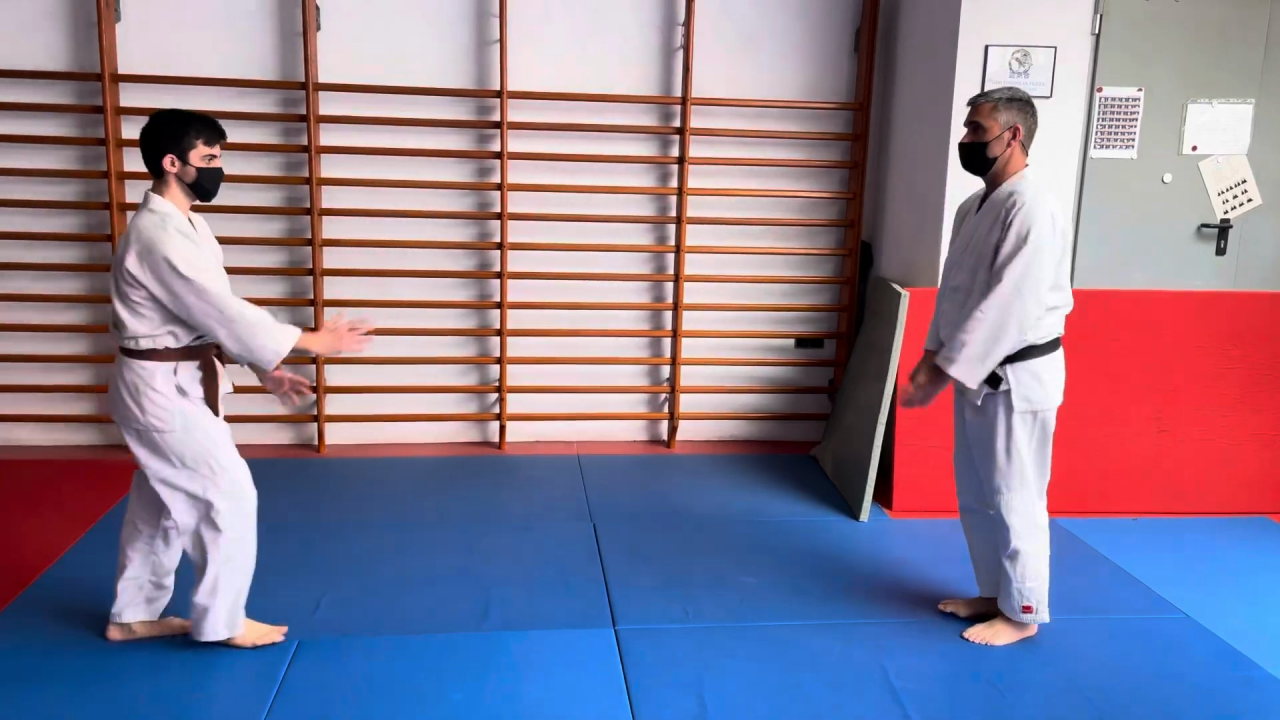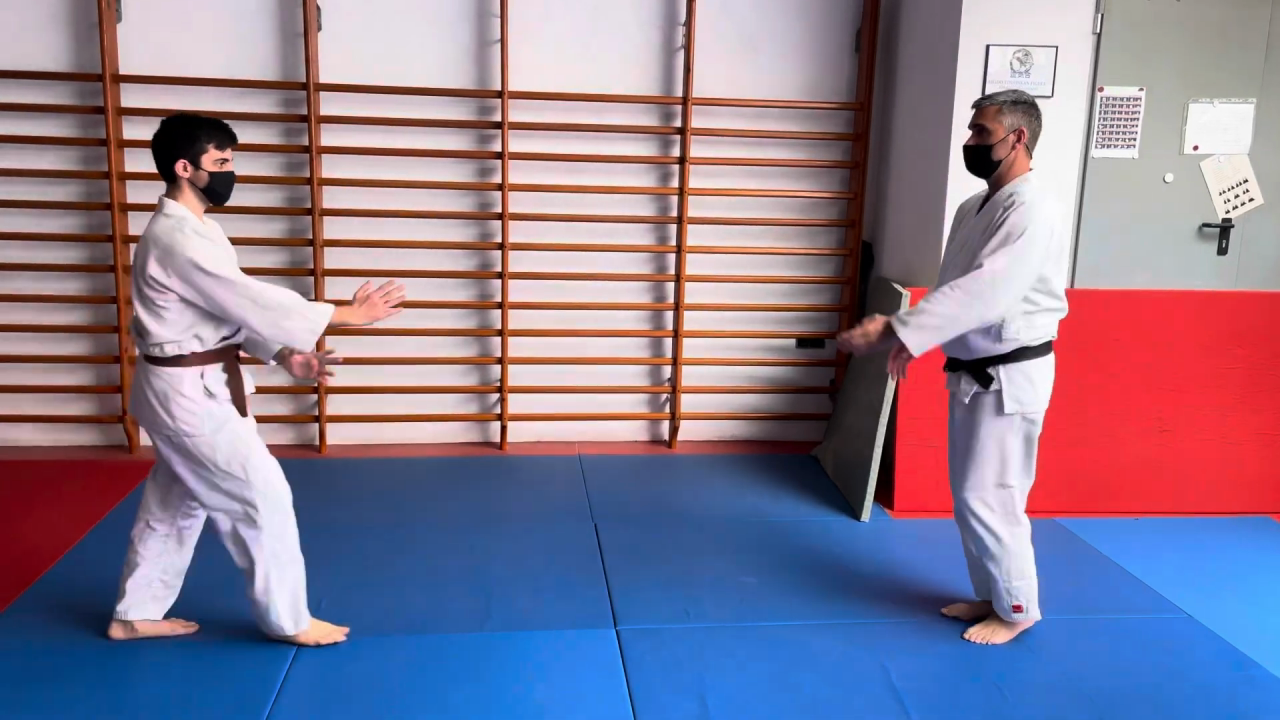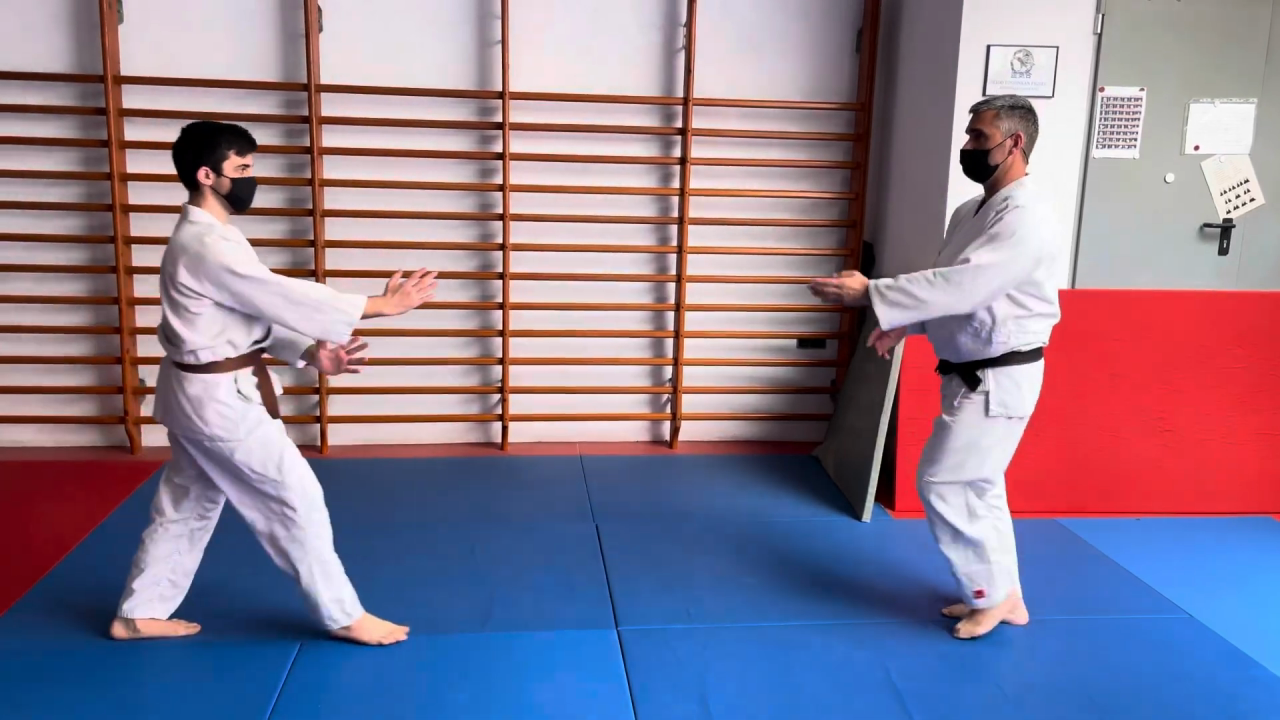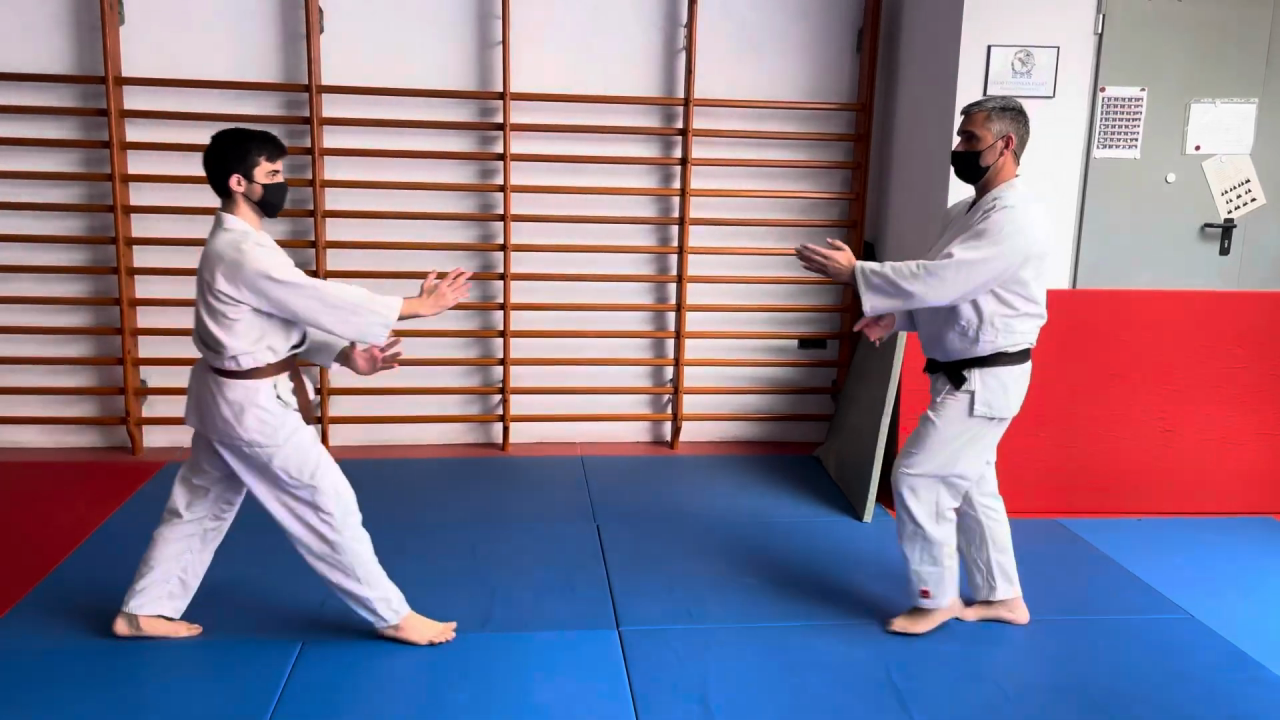
dt=0.1s
person 1, frame 1
left shoulder: (1033, 210)
right shoulder: (974, 209)
left elbow: (1010, 302)
left wrist: (947, 367)
right wrist: (937, 353)
left hip: (1018, 379)
right hip: (979, 377)
left knee: (1012, 498)
right knee: (976, 493)
left ankle: (1023, 611)
right ankle: (996, 595)
person 1, frame 2
left shoulder: (1033, 213)
right shoulder: (975, 208)
left elbow: (982, 292)
left wrist: (898, 331)
right wrist: (903, 332)
left hip: (1009, 379)
right hip: (973, 374)
left knee: (985, 496)
right knee: (971, 492)
left ankle: (1016, 608)
right ankle: (993, 596)
person 1, frame 3
left shoulder: (1025, 219)
right shoulder: (970, 212)
left elbow: (961, 285)
right elbow: (952, 286)
left wrist: (871, 293)
right wrist: (905, 324)
left hip: (1000, 381)
right hip: (969, 376)
left knee: (943, 485)
right knee: (974, 489)
left ankle: (988, 594)
right ankle: (1004, 595)
person 1, frame 4
left shoulder: (1015, 220)
right shoulder: (964, 211)
left elbow: (943, 279)
right elbow: (936, 283)
left wrist: (857, 275)
right wrist: (893, 316)
left hip: (986, 380)
right hip: (958, 375)
left knee: (917, 478)
right knee: (971, 489)
left ankle: (937, 599)
right ankle: (1003, 596)
person 2, frame 1
left shoulder: (181, 223)
right shoulder: (156, 233)
left elbow: (214, 306)
right elbow: (218, 309)
left wrist: (264, 366)
right wrist: (307, 343)
left hip: (173, 382)
right hip: (161, 388)
left knee: (161, 506)
right knee: (226, 495)
left ankle: (131, 616)
right ankle: (220, 620)
person 2, frame 2
left shoulder: (193, 226)
right shoulder: (175, 238)
left elbow: (237, 307)
right elbow: (248, 300)
left wrist: (285, 353)
right wrist: (343, 316)
left hip: (193, 385)
right hip: (189, 392)
left knee: (171, 507)
right knee: (263, 494)
left ankle: (135, 615)
right ankle: (287, 617)
person 2, frame 3
left shoulder: (212, 234)
right shoulder: (206, 246)
left elbow: (265, 309)
right elbow: (284, 297)
left wrist: (313, 351)
right wrist: (382, 305)
left hip: (206, 392)
right hip: (219, 398)
left knee: (185, 507)
right knee: (294, 499)
left ankle: (138, 613)
right ankle: (344, 615)
person 2, frame 4
left shoulder: (241, 241)
right shoulder: (241, 252)
left elbow: (295, 313)
right elbow: (318, 301)
left wrist: (346, 353)
right wrist: (417, 305)
left hip: (232, 396)
right hip: (254, 403)
left knee: (200, 507)
right knee: (328, 504)
left ankle: (143, 611)
right ankle: (390, 615)
